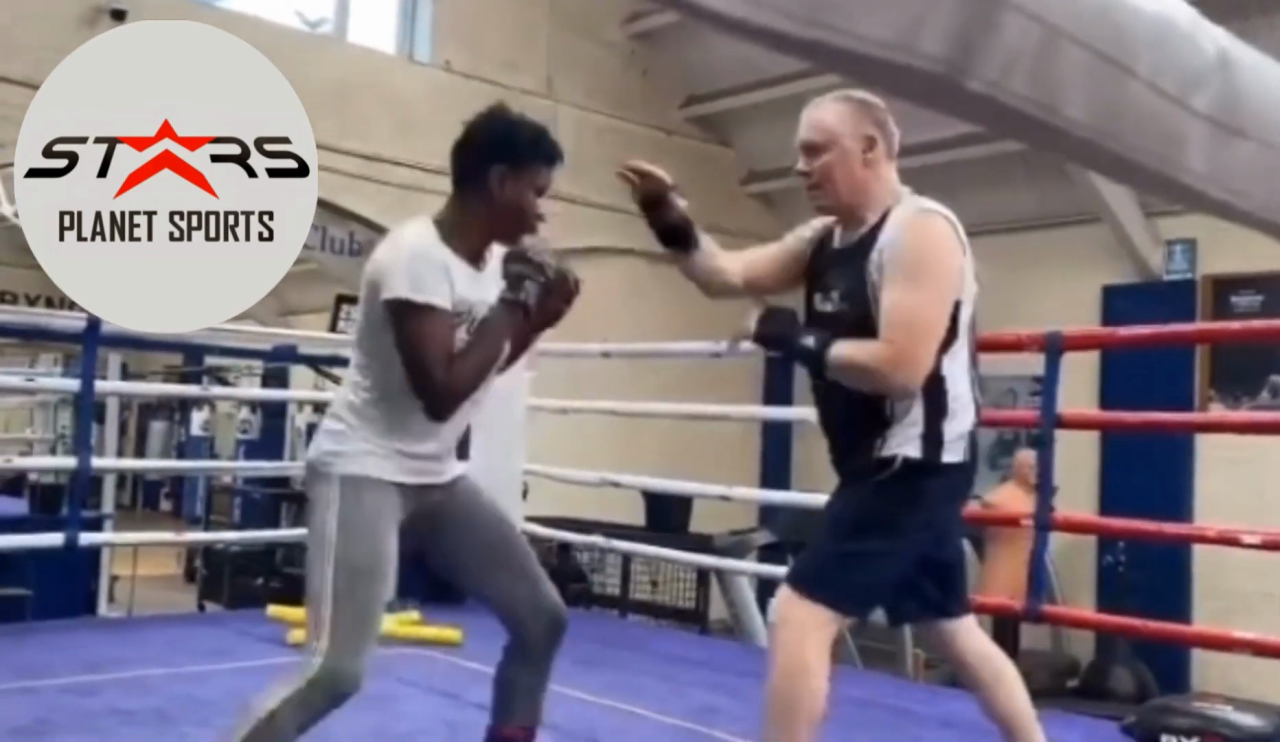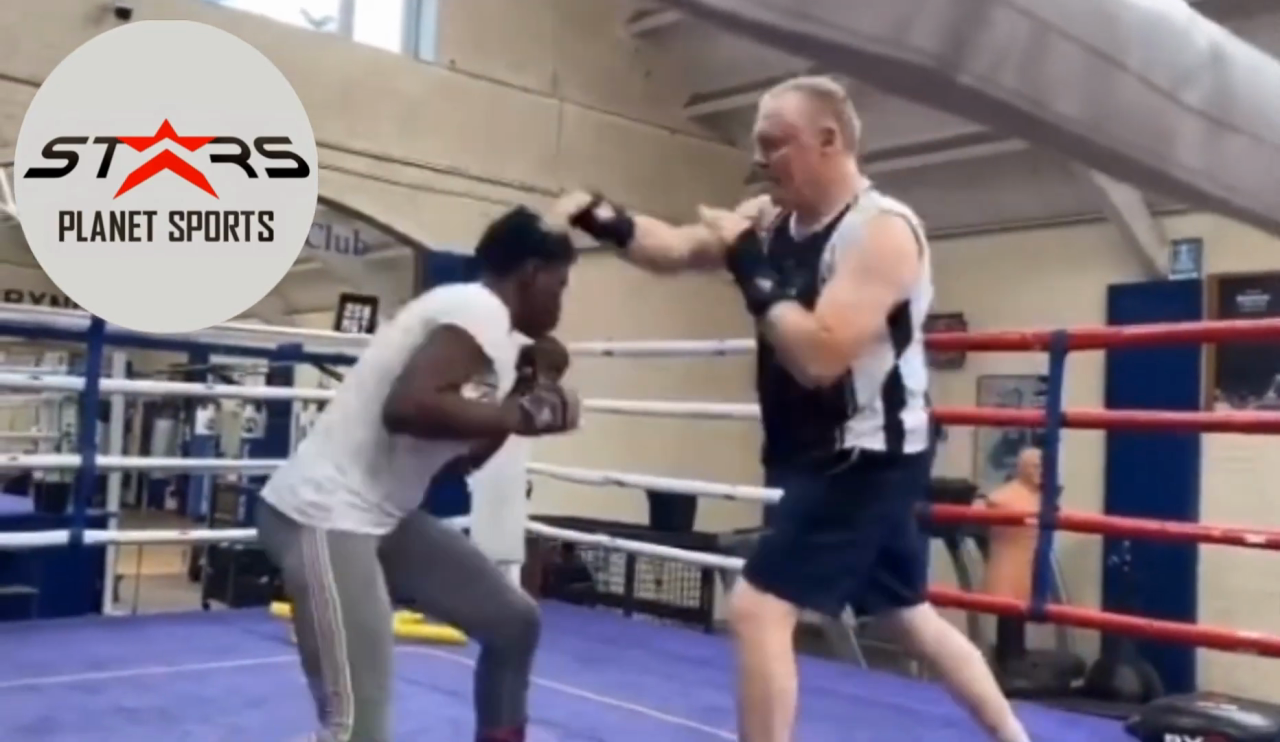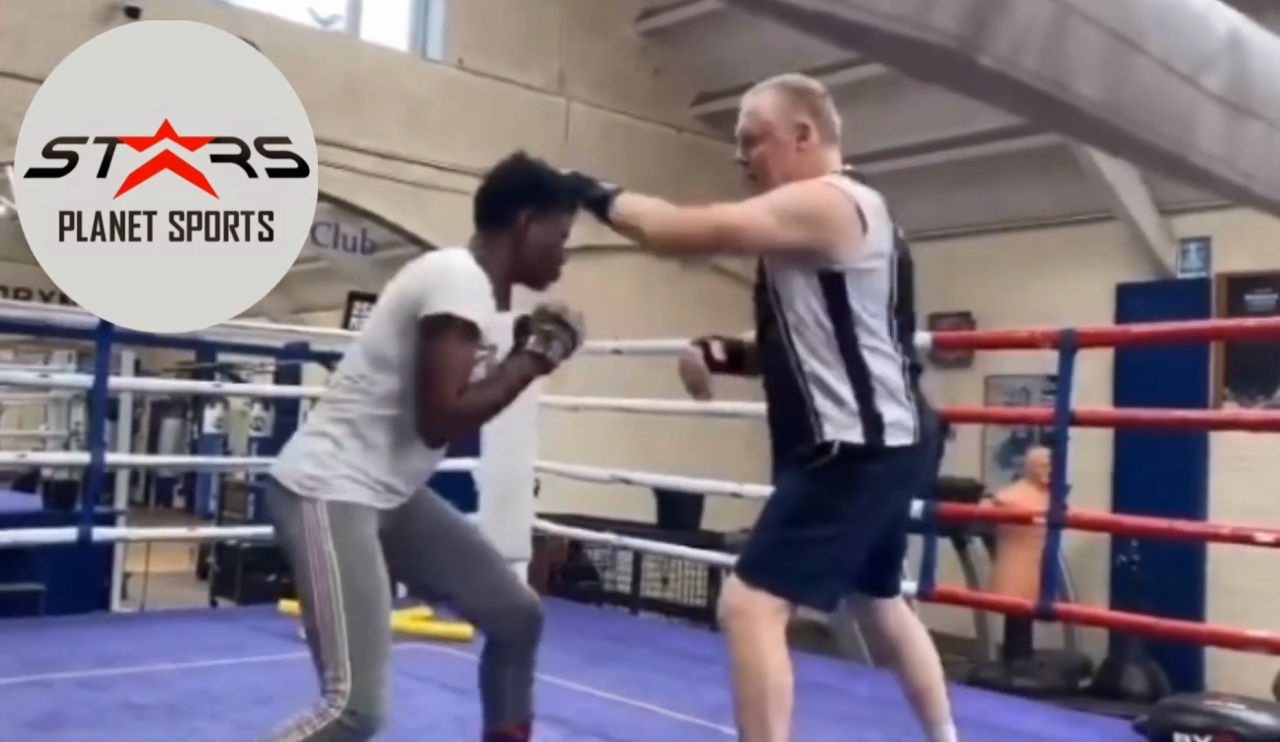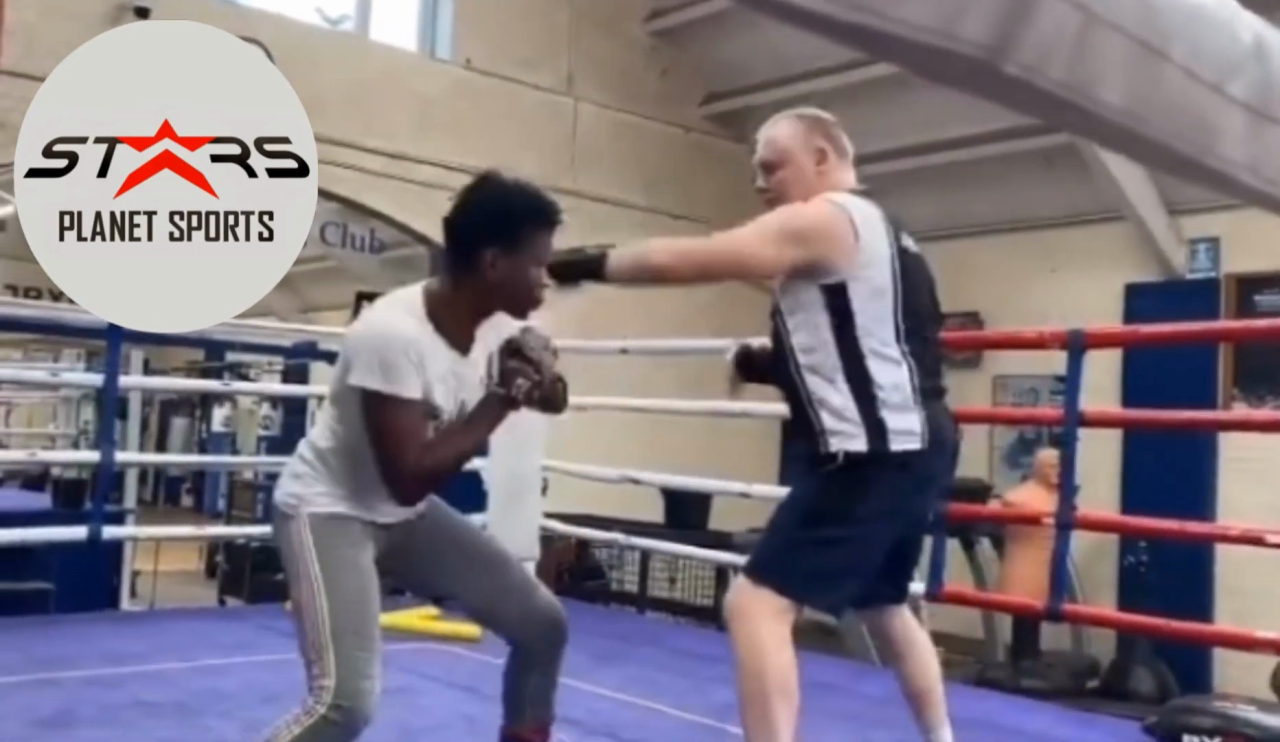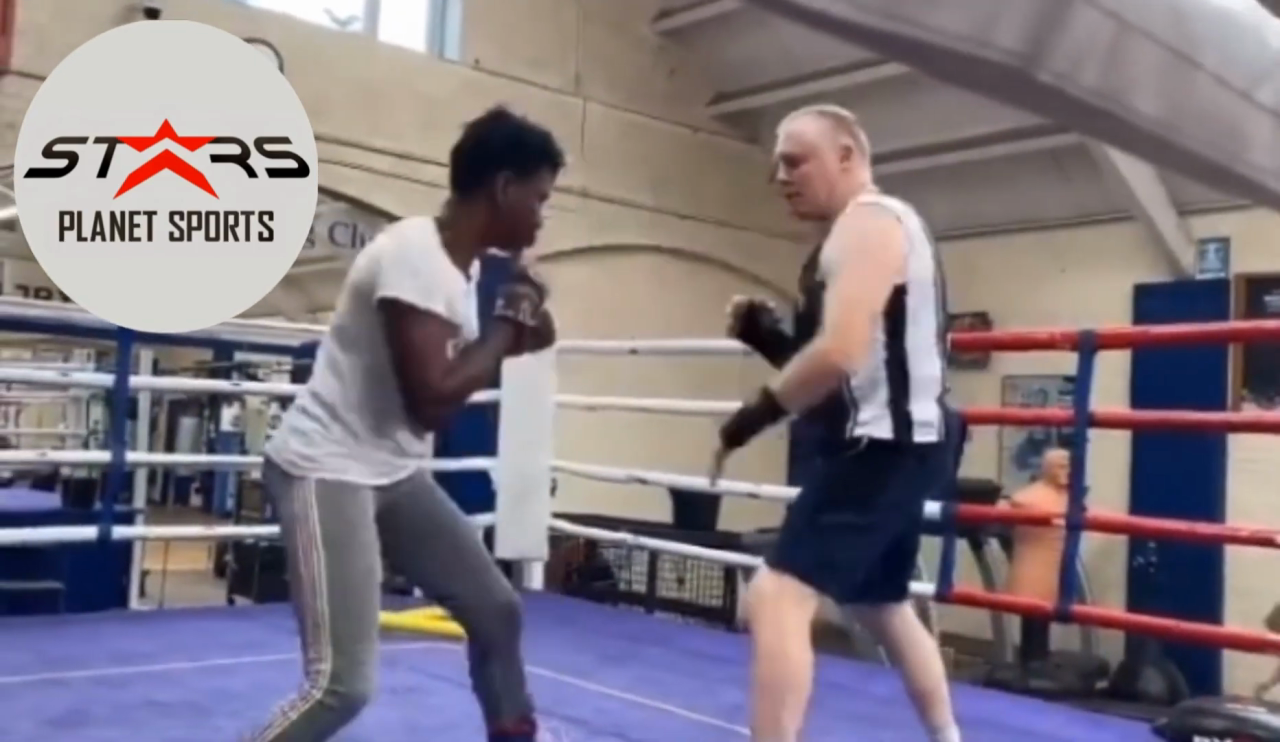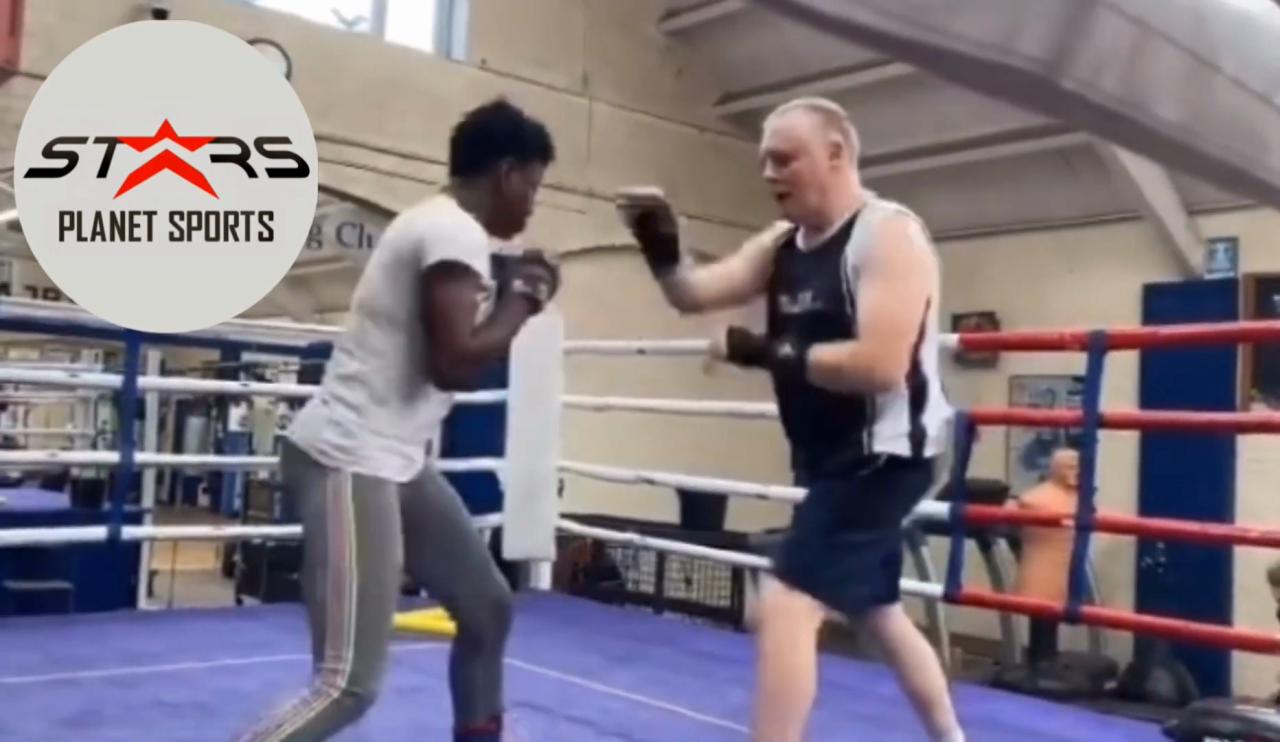
dt=0.2s
person 1, frame 1
left shoulder: (921, 232)
right shoulder: (823, 239)
left elbow: (899, 369)
right elbow: (731, 274)
left wrist: (804, 339)
right wrist: (669, 219)
left hip: (913, 463)
right hip: (903, 467)
left knee: (800, 619)
right knee: (952, 627)
person 1, frame 2
left shoulder: (882, 231)
right shoulder: (773, 220)
left elbow: (816, 358)
right elbow: (679, 250)
left wrist: (751, 272)
right wrist: (609, 223)
left hip: (867, 458)
right hip: (837, 460)
left knee: (757, 609)
right knee: (910, 616)
person 1, frame 3
left shoulder: (824, 207)
right shoulder: (825, 213)
left elbow: (685, 232)
right elbow: (811, 342)
left wrist: (598, 194)
right wrist: (743, 357)
left hip: (861, 449)
right hip: (883, 444)
left knee: (749, 607)
right knee: (880, 603)
person 1, frame 4
left shoulder: (821, 221)
right shoulder: (878, 235)
left elbow: (690, 260)
left wrist: (590, 263)
right wrist: (771, 366)
left hip: (870, 457)
right hip: (914, 448)
left knee: (755, 606)
right knee: (884, 608)
person 1, frame 5
left shoulder: (871, 224)
right shoulder: (851, 236)
left elbow: (838, 354)
right elbow: (849, 358)
left wrist: (758, 410)
left hip: (881, 446)
right hip: (900, 446)
left knee: (776, 599)
right knee: (884, 608)
person 1, frame 6
left shoulder: (891, 233)
right shoulder: (782, 246)
left elbow: (879, 365)
right elbow: (697, 294)
left wrist: (776, 354)
right wrist: (660, 243)
left hip: (882, 456)
right hip: (844, 458)
left knee: (786, 609)
right knee: (878, 611)
person 2, frame 1
left shoulder: (493, 259)
right shoulder: (414, 255)
right elbow: (439, 394)
left wrist: (539, 316)
right wrist: (511, 303)
left hip: (436, 476)
right hip: (361, 470)
left knee: (542, 619)
right knee: (338, 666)
person 2, frame 2
left shoulder: (464, 312)
right shoulder: (481, 315)
left elbow: (455, 451)
right elbow: (407, 407)
left wrist: (520, 406)
right wrist: (526, 412)
left hip: (380, 517)
right hip: (322, 516)
left knee: (515, 625)
person 2, frame 3
left shoulder: (472, 286)
right shoulder: (456, 279)
left elbow: (456, 419)
right elbow: (438, 421)
left wrist: (524, 356)
right wrist: (535, 357)
left hip: (389, 494)
right hip: (325, 492)
left knee: (517, 615)
person 2, frame 4
left shoulder: (476, 327)
right shoulder: (393, 335)
right elbow: (409, 477)
left wrist: (524, 389)
right wrist: (504, 396)
left hip: (403, 515)
right hip: (327, 511)
left knee: (542, 624)
person 2, frame 5
left shoulder: (460, 261)
right shoulder: (410, 256)
right elbow: (428, 405)
left wrist: (513, 333)
right wrist: (506, 325)
left hip: (392, 473)
right hip: (323, 472)
left knee: (498, 613)
right knee: (342, 683)
person 2, frame 6
left shoulder: (443, 228)
right shoulder: (455, 231)
right elbow: (452, 363)
left wrist: (509, 306)
right wrist: (520, 297)
left hip: (393, 462)
right hip: (346, 462)
left knee: (488, 607)
right knee: (349, 684)
person 3, frame 1
left shoulder: (1034, 497)
right shoulder: (1000, 498)
left hip: (1023, 571)
right hip: (1004, 573)
left knee: (1013, 616)
right knee: (1005, 618)
left ankle: (1009, 660)
person 3, frame 2
left shoulder: (1040, 496)
right shoulder: (1005, 497)
left hip: (1028, 569)
right hip: (1009, 571)
left knee: (1017, 617)
right knee: (1010, 617)
left ankle: (1014, 662)
right ankle: (1008, 663)
person 3, frame 3
left shoulder: (1048, 495)
right shoulder: (1012, 496)
left hip: (1035, 569)
right hip: (1016, 572)
left knee: (1025, 615)
right knee: (1018, 616)
left ankle: (1020, 661)
right ankle: (1015, 661)
person 3, frame 4
left shoulder: (1056, 495)
right shoulder: (1020, 497)
left hip: (1044, 570)
right hip: (1024, 574)
left knee: (1032, 617)
right knee: (1026, 617)
left ankle: (1029, 662)
right ankle: (1023, 663)
person 3, frame 5
left shoulder: (1066, 496)
right shoulder: (1029, 497)
left hip: (1052, 571)
right hip: (1034, 574)
left knee: (1041, 619)
right knee: (1034, 621)
left ankle: (1036, 663)
right ankle: (1032, 663)
person 3, frame 6
left shoulder: (1074, 496)
right shoulder: (1037, 499)
left hip: (1061, 574)
right hip: (1043, 576)
left ankle: (1043, 662)
right ankle: (1040, 664)
